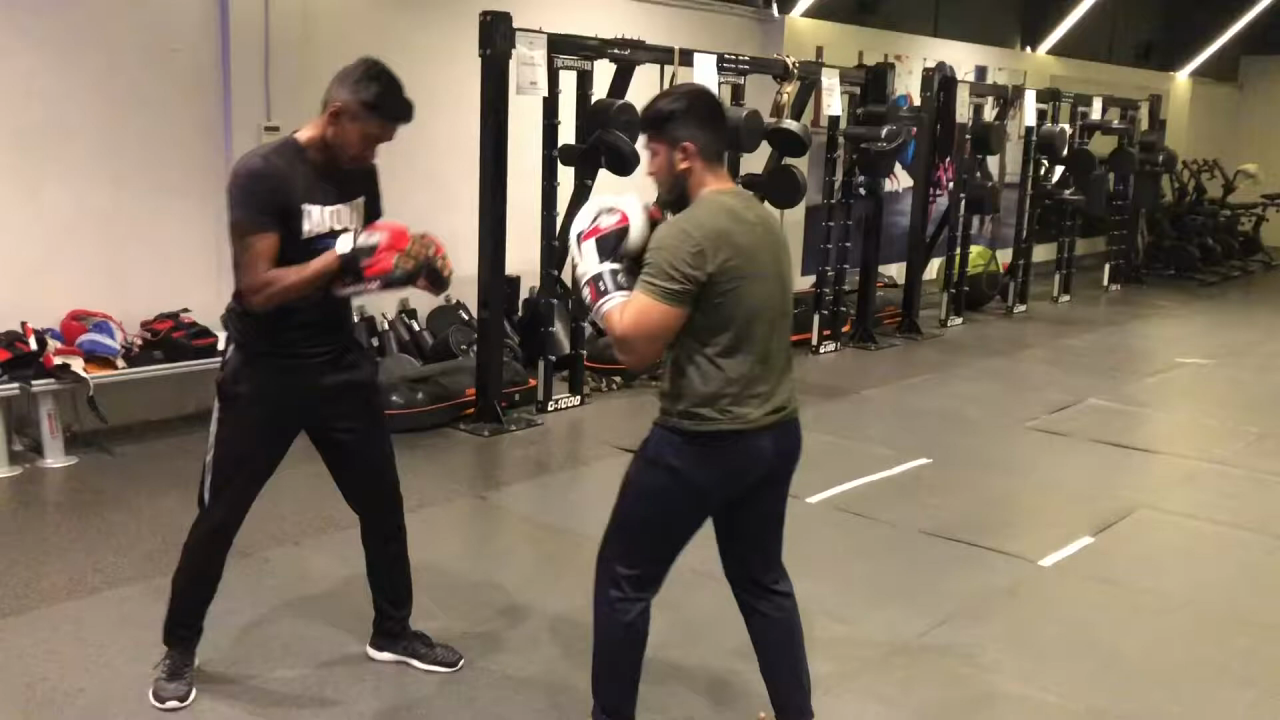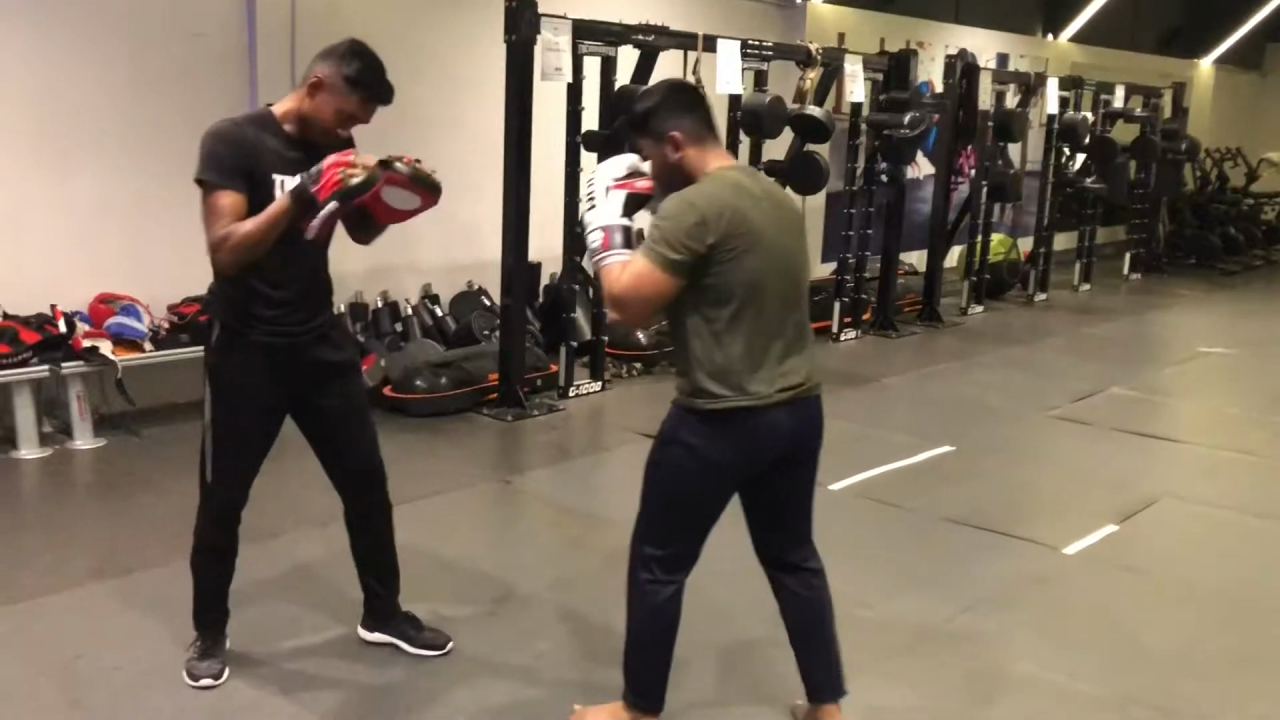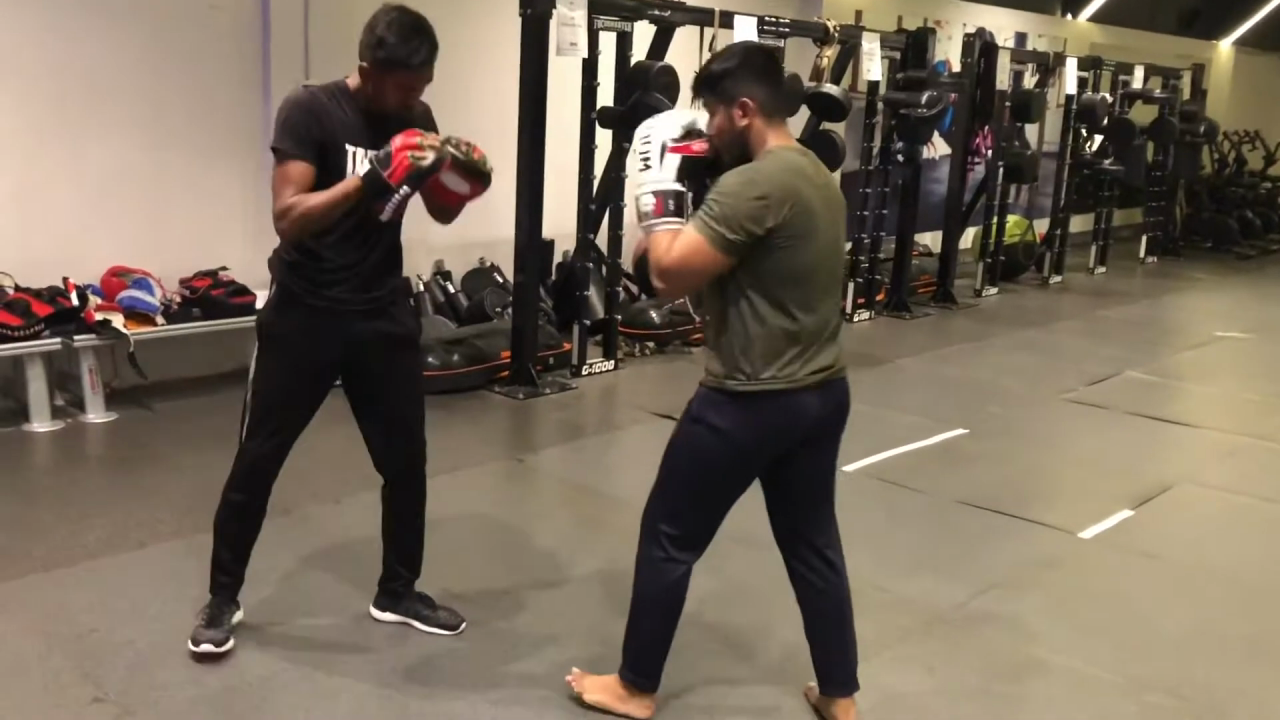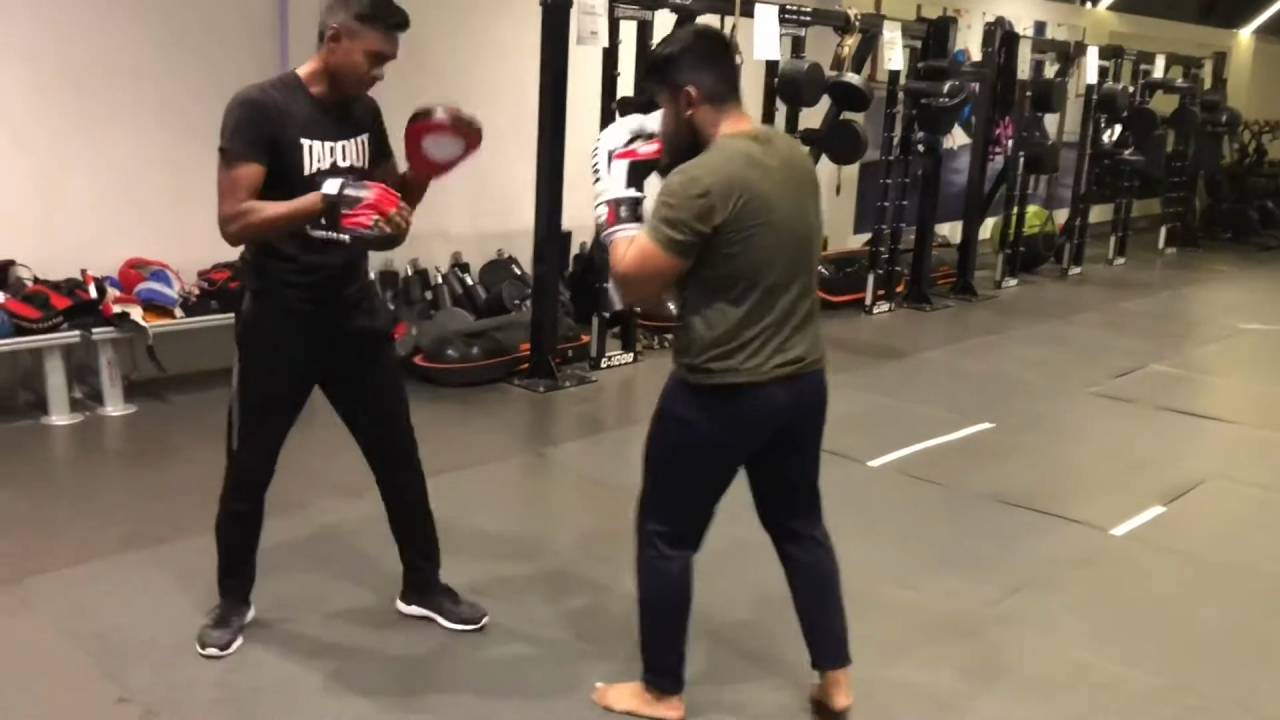
dt=0.4s
person 1, frame 1
left shoulder: (687, 232)
right shoulder: (763, 220)
left elbow: (635, 344)
left wrist: (596, 269)
right wrist: (640, 250)
left hip: (700, 443)
right hip: (775, 433)
left knee: (623, 580)
right knee: (762, 578)
person 1, frame 2
left shoulder: (697, 207)
right shoulder: (776, 197)
left elbow: (628, 305)
left wrist: (605, 221)
right wrist: (651, 214)
left hip: (721, 422)
right hip: (796, 410)
left knee: (656, 560)
right knee: (792, 556)
person 1, frame 3
left shoulder: (753, 186)
right shoulder: (817, 178)
left elbow: (671, 272)
left wrist: (655, 184)
right wrist: (701, 156)
left hip: (748, 403)
right hip: (822, 394)
left knee: (668, 537)
right knee: (813, 542)
person 1, frame 4
left shoulder: (700, 181)
right shoulder: (795, 158)
left elbow: (636, 284)
left wrist: (613, 190)
right wrist: (674, 152)
left hip: (719, 394)
right hip: (801, 382)
left knee: (666, 537)
right knee: (799, 526)
person 2, frame 1
left shoulder: (358, 172)
right shoulder: (260, 174)
right elbow: (252, 287)
left wrist: (414, 259)
right wrist: (350, 253)
left hip: (338, 364)
right hip: (263, 369)
left knee: (382, 501)
right knee: (219, 517)
left ankle: (393, 631)
right ankle: (179, 651)
person 2, frame 2
left shoulder: (338, 148)
right shoulder: (233, 141)
left elbow: (362, 229)
right elbow: (225, 251)
right wrist: (310, 193)
left hip: (320, 341)
right hip: (248, 348)
left knee: (366, 482)
right knee: (223, 496)
left ankle: (382, 613)
right ankle: (210, 633)
person 2, frame 3
left shoulder: (414, 117)
right shoulder: (309, 111)
left elbow: (443, 211)
right elbow: (289, 218)
left wrist: (466, 176)
right wrist: (375, 175)
left hip: (384, 314)
right hip: (304, 313)
left knee: (406, 460)
right knee: (258, 459)
left ankle: (397, 593)
right ankle: (222, 600)
person 2, frame 4
left shoulder: (363, 113)
right shoulder: (259, 108)
left elbow: (395, 205)
right elbow: (235, 221)
left wrist: (428, 168)
right wrist: (328, 195)
left hip: (354, 311)
right hip: (279, 317)
left knee: (397, 453)
right knee: (249, 466)
left ankle: (422, 584)
right ankle: (233, 600)
